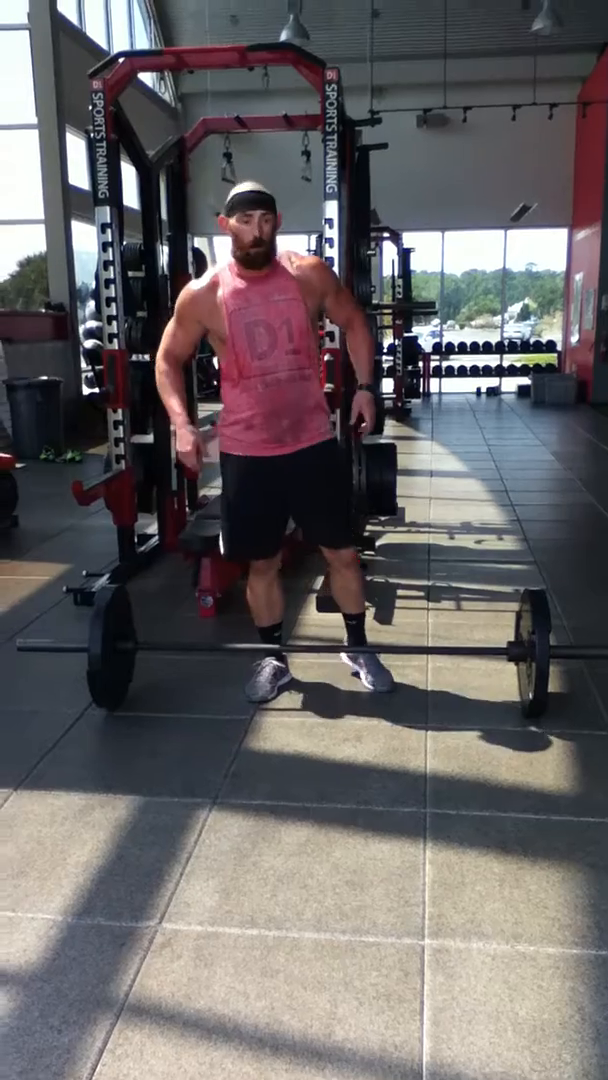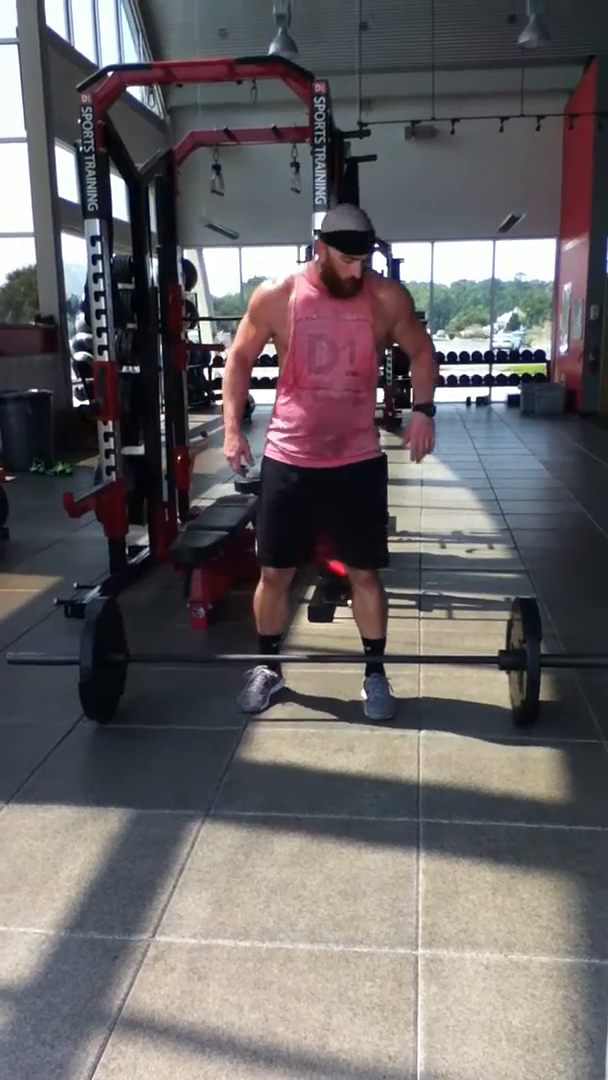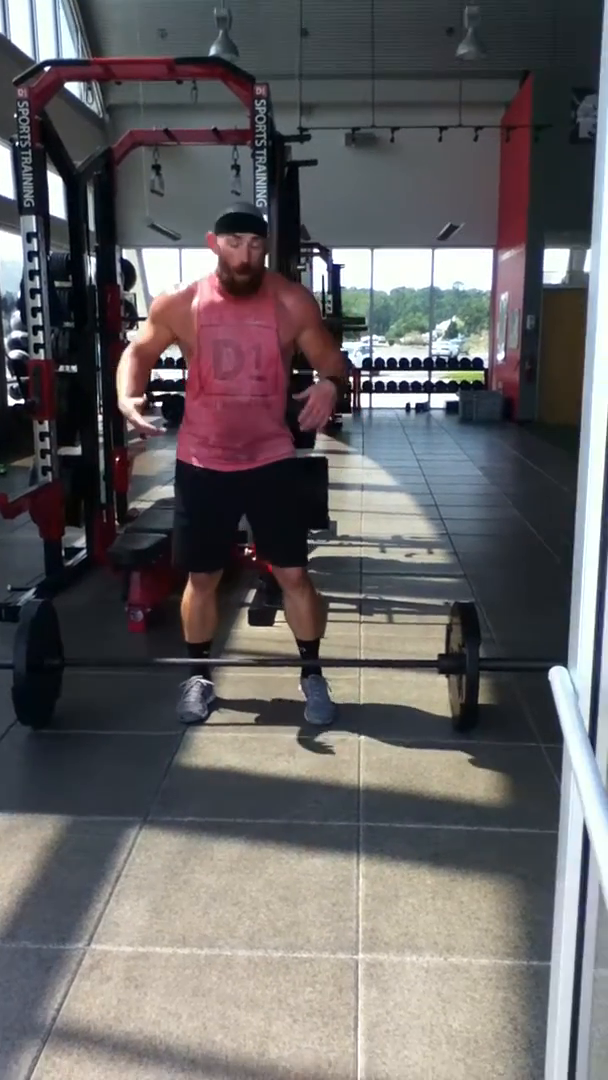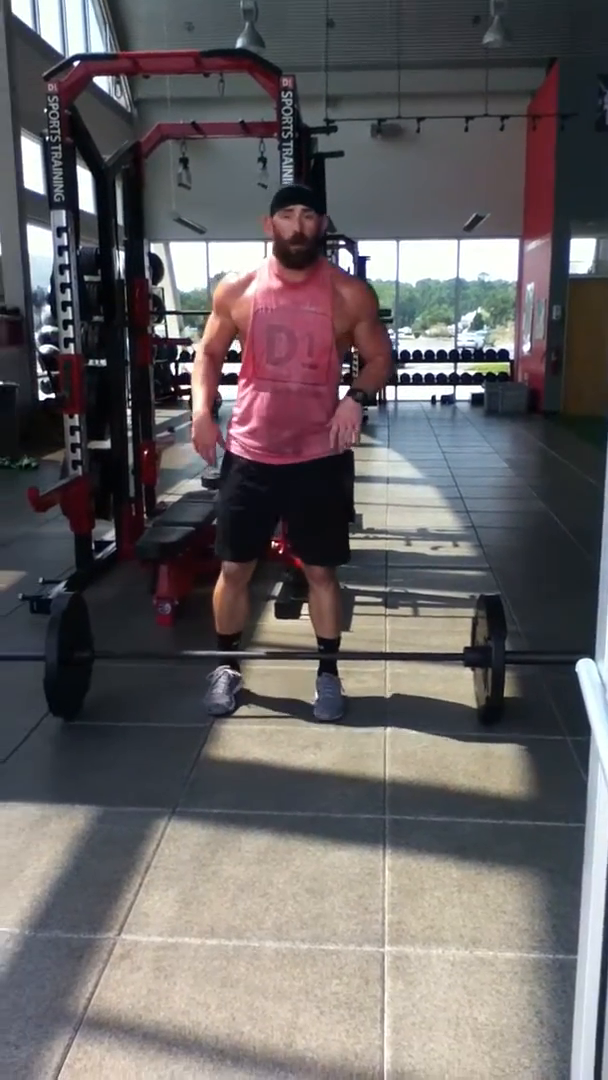
dt=0.7s
person 1, frame 1
left shoulder: (311, 274)
right shoulder: (202, 295)
left elbow: (354, 324)
right elbow: (169, 359)
left wrist: (365, 386)
right wrist: (181, 423)
left hip: (314, 443)
right hip: (246, 452)
left knee: (342, 552)
right knee: (261, 563)
left ankle: (357, 647)
right ankle: (273, 657)
person 1, frame 2
left shoulder: (387, 298)
right shoulder: (274, 297)
left elbow: (421, 351)
right elbow: (239, 359)
left wrist: (422, 409)
right wrist: (232, 427)
left hip: (357, 460)
right hip: (288, 457)
left knee: (364, 572)
right knee: (274, 570)
left ankle: (374, 672)
right ankle: (268, 666)
person 1, frame 3
left shoulder: (293, 301)
right shoulder: (178, 304)
left elbow: (330, 357)
right elbow: (137, 352)
left wrist: (331, 387)
right wrist: (128, 395)
left hip: (270, 459)
right hip: (202, 463)
left knee: (293, 573)
right knee: (201, 577)
left ankle: (312, 674)
right ankle: (200, 675)
person 1, frame 4
left shoulder: (349, 293)
right shoulder: (236, 290)
left elbow: (379, 356)
right elbow: (209, 353)
left wrist: (354, 398)
right wrist: (202, 411)
left hip: (317, 456)
right hip: (248, 454)
left knee: (320, 571)
right knee: (234, 568)
left ankle: (327, 671)
right ankle: (226, 666)
